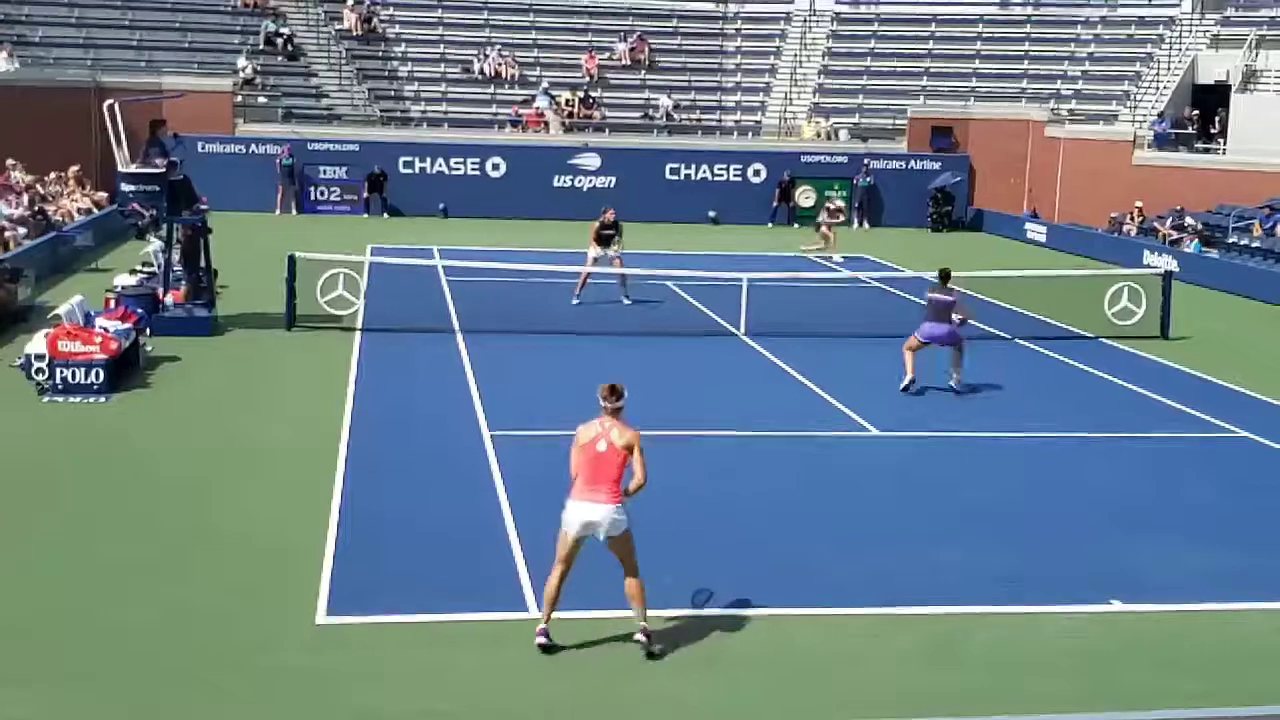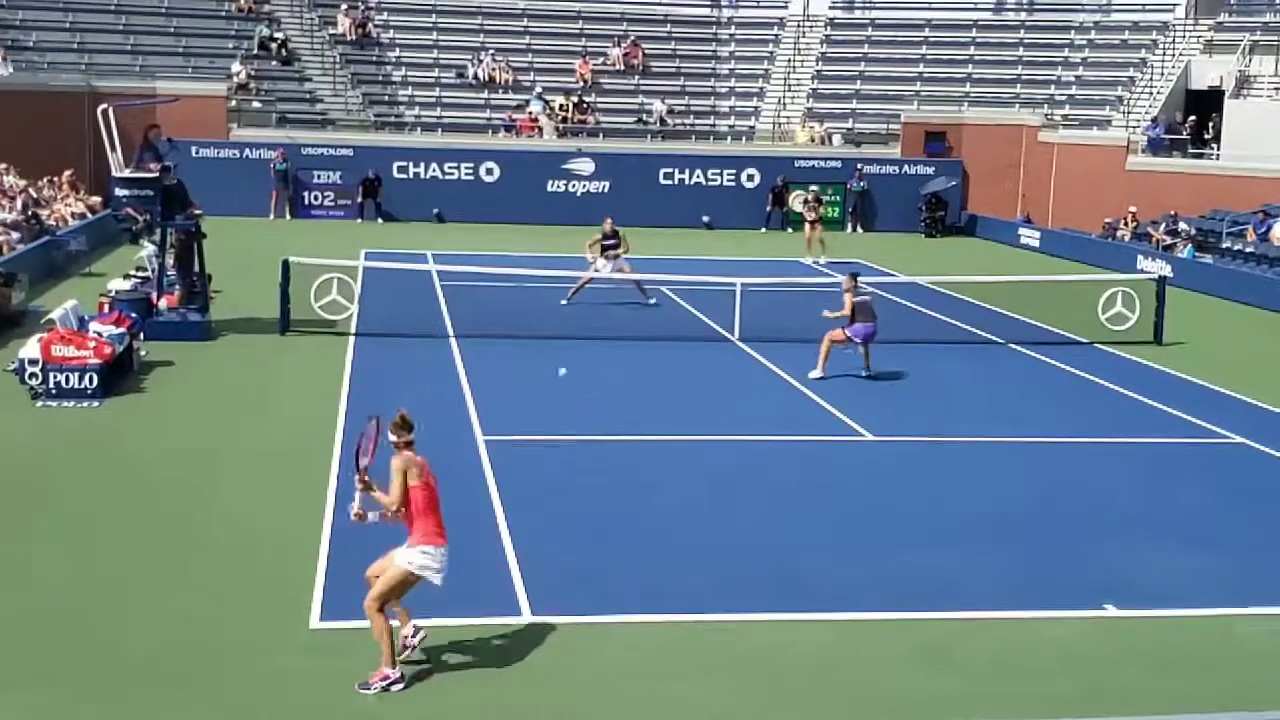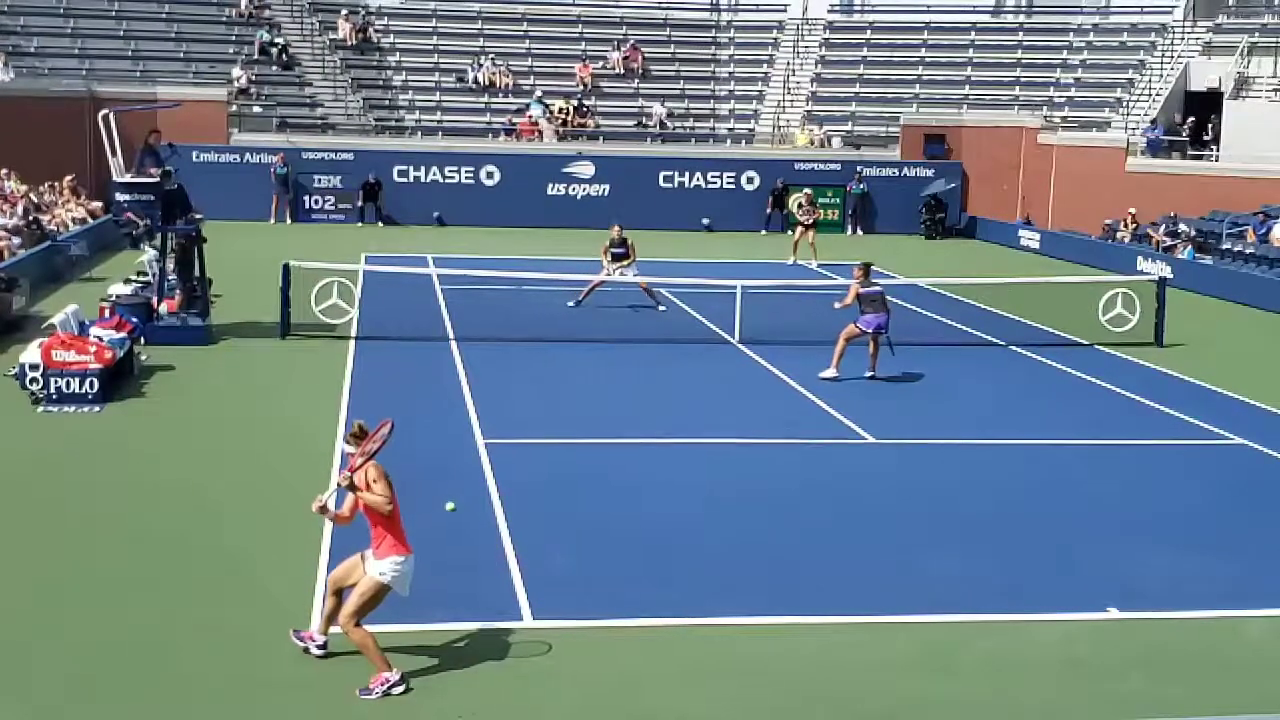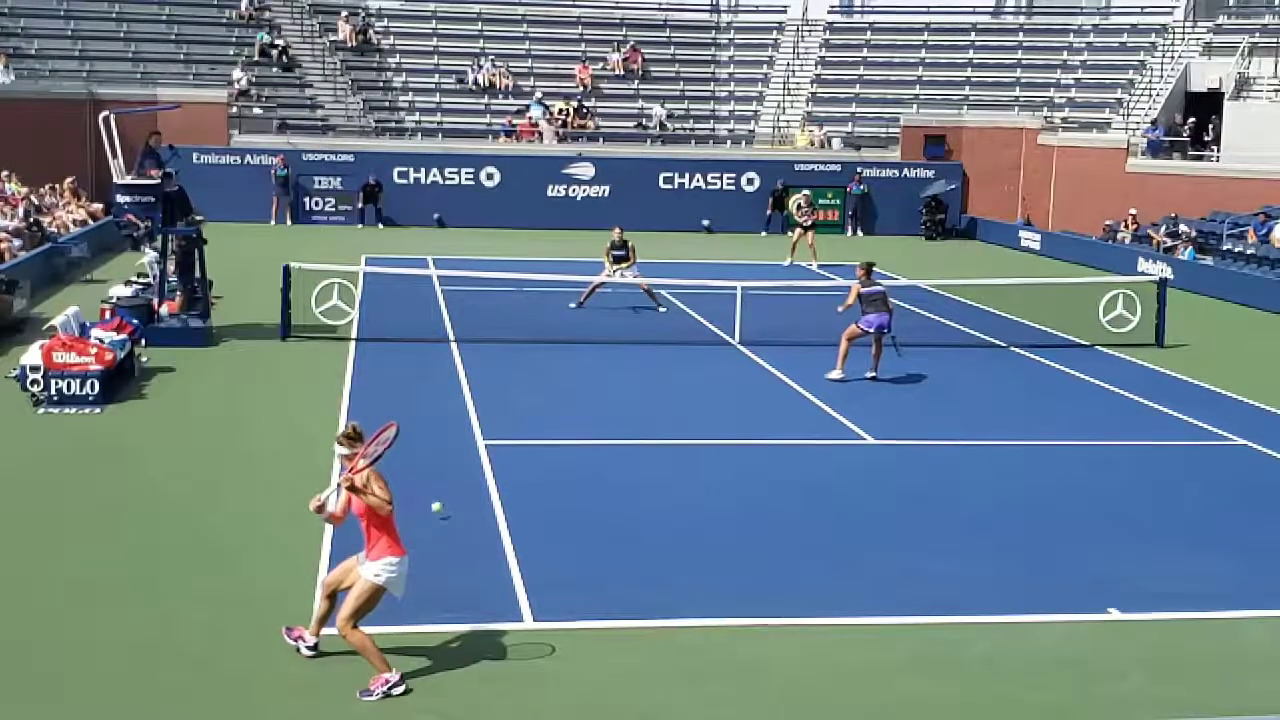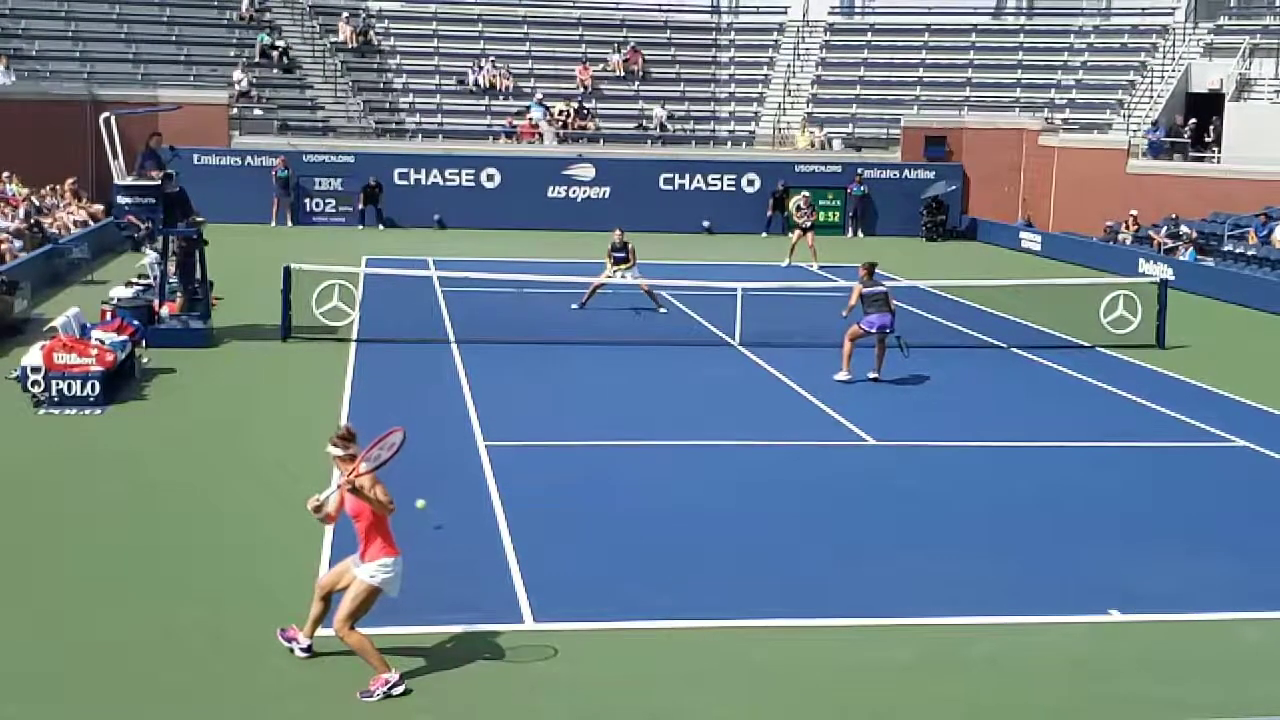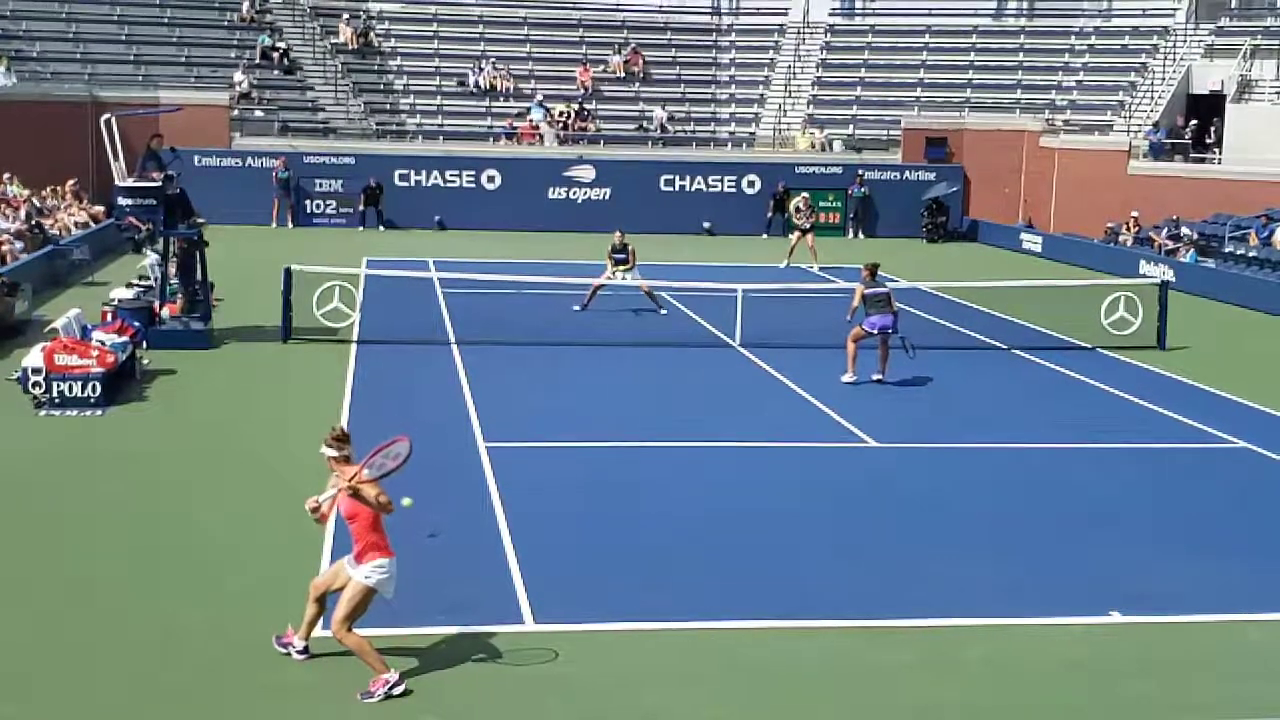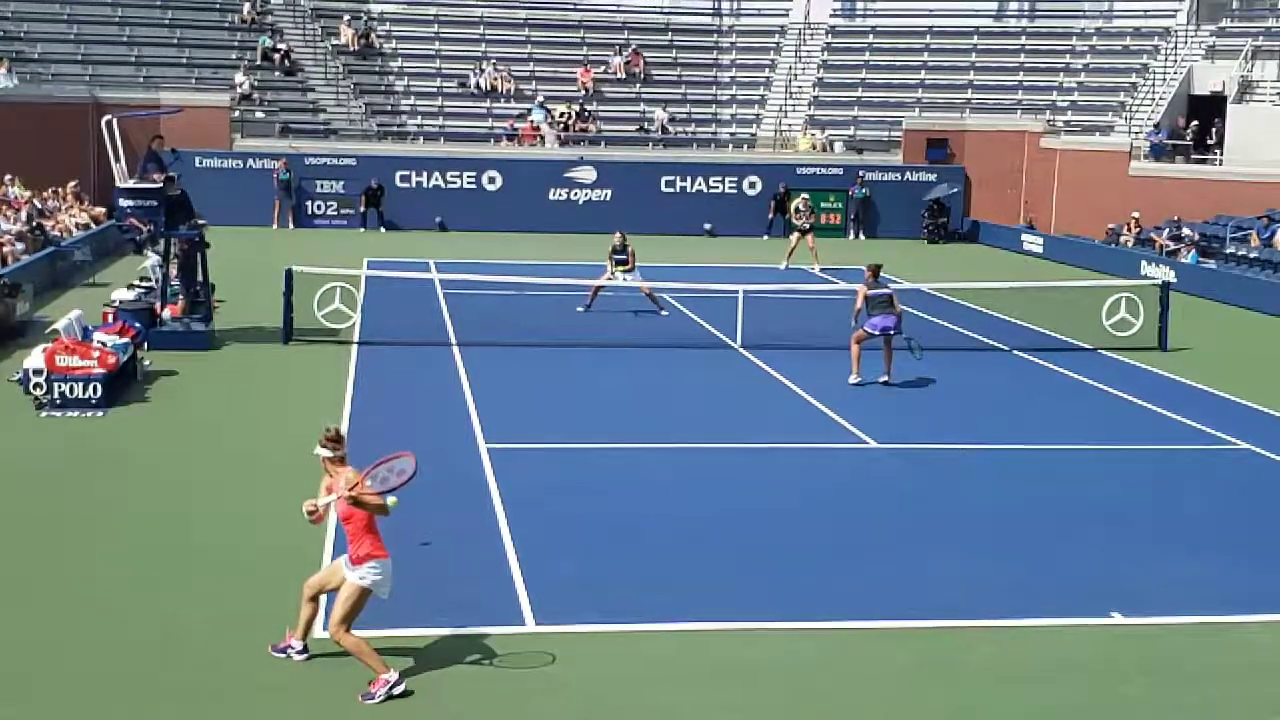
dt=0.7s
person 1, frame 1
left shoulder: (582, 431)
right shoulder: (632, 436)
left elbow: (575, 474)
right elbow: (640, 479)
left hip: (578, 507)
right hip: (609, 510)
left knee: (560, 568)
right knee: (632, 570)
left ankle: (543, 629)
right ankle: (643, 628)
person 1, frame 2
left shoulder: (399, 462)
right shoulder: (420, 464)
left elbow: (395, 504)
left wrist: (371, 490)
right wrist: (368, 515)
left hip: (424, 548)
right hip: (427, 545)
left knee: (373, 603)
right knee: (373, 575)
left ankle: (391, 672)
right ankle: (411, 631)
person 1, frame 3
left shoulder: (372, 470)
right shoulder: (357, 474)
left elbow: (386, 506)
right elbow: (346, 517)
left wrist: (355, 490)
right wrist: (326, 511)
left hip: (392, 559)
right hip: (378, 554)
left knee: (347, 621)
right knee: (333, 582)
left ankle: (390, 677)
right ankle: (318, 639)
person 1, frame 4
left shoulder: (368, 474)
right shoulder: (351, 478)
left elbow: (387, 508)
right elbow: (338, 517)
left wrist: (357, 491)
right wrist: (322, 511)
left hip: (386, 560)
right hip: (372, 555)
left knee: (345, 624)
right knee: (329, 585)
left ankle: (390, 679)
right ankle: (310, 639)
person 1, frame 5
left shoulder: (363, 475)
right shoulder: (344, 479)
left elbow: (389, 507)
right elbow: (331, 518)
left wrist: (359, 493)
right wrist: (318, 511)
left hip: (380, 562)
right hip: (365, 557)
left knee: (342, 626)
right knee: (322, 587)
left ankle: (389, 679)
right ankle: (303, 640)
person 1, frame 6
left shoulder: (358, 475)
right shoulder: (336, 480)
left elbow: (387, 507)
right elbow: (323, 518)
left wrist: (358, 495)
right wrist: (314, 509)
left hip: (375, 563)
right hip: (359, 558)
left knee: (340, 628)
right knee: (317, 588)
left ankle: (389, 678)
right ankle: (299, 642)
person 1, frame 7
left shoulder: (350, 477)
right shoulder: (329, 480)
left elbow: (384, 508)
right elbow: (317, 518)
left wrist: (357, 501)
right wrist: (310, 510)
left hip: (370, 564)
right hip: (355, 559)
left knee: (338, 631)
right knee: (310, 588)
left ankle: (389, 679)
right ankle: (297, 644)
